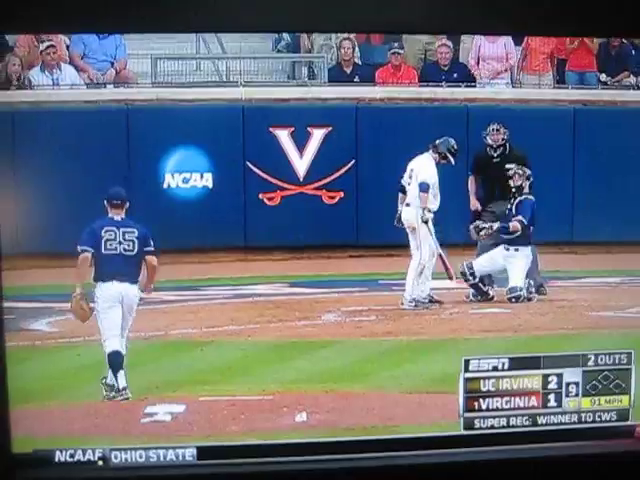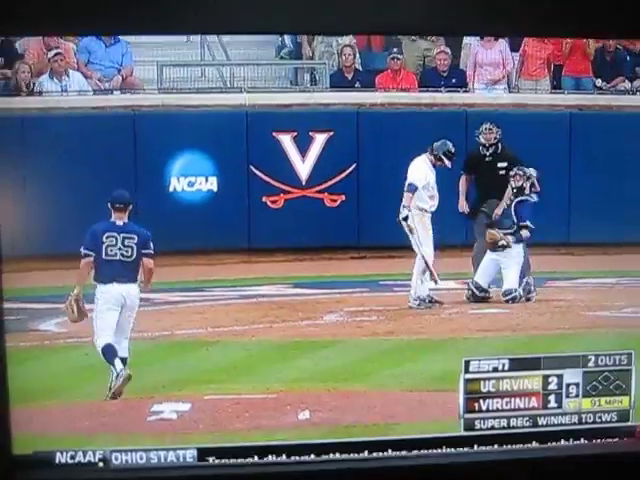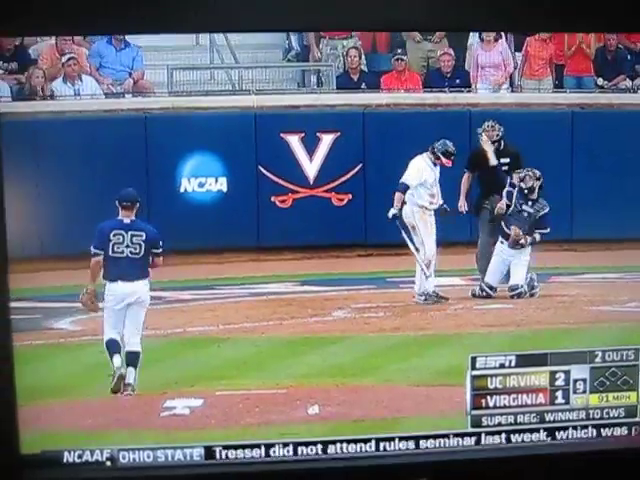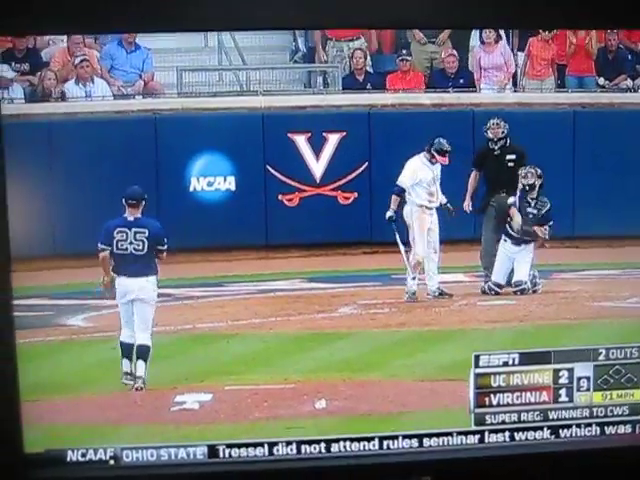
dt=0.2s
person 1, frame 1
left shoulder: (95, 228)
right shoulder: (140, 230)
left elbow: (84, 258)
right elbow: (152, 262)
left wrist: (79, 287)
right wrist: (149, 283)
left hip: (107, 288)
right hip: (130, 289)
left knee: (111, 339)
right knee: (120, 337)
left ankle: (120, 386)
right ankle: (113, 381)
person 1, frame 2
left shoulder: (96, 230)
right shoulder: (141, 233)
left elbow: (86, 262)
right elbow: (149, 265)
left wrist: (78, 288)
right wrist: (146, 283)
left hip: (107, 290)
right hip: (131, 290)
left knee: (104, 338)
right knee: (122, 339)
left ankle: (120, 370)
right ankle: (117, 382)
person 1, frame 3
left shoulder: (104, 228)
right shoulder: (149, 231)
left elbow: (97, 261)
right elbow: (158, 262)
left wrist: (91, 284)
left hip: (115, 288)
right hip: (140, 288)
left knee: (111, 332)
right knee: (133, 336)
left ankle: (117, 365)
right ankle: (129, 382)
person 1, frame 4
left shoulder: (111, 226)
right shoulder: (154, 227)
left elbow: (103, 256)
right elbow: (162, 256)
left wrist: (107, 275)
left hip: (122, 282)
right hip: (146, 283)
left knee: (128, 329)
right knee: (143, 332)
left ankle: (127, 372)
right ankle: (140, 376)
person 2, frame 1
left shoulder: (417, 161)
right shoulder: (428, 164)
left elbow: (402, 188)
right elbow: (424, 188)
left wrist: (400, 211)
right wrist: (425, 210)
left hip: (411, 211)
right hip: (417, 214)
left knee: (430, 253)
right knee: (421, 256)
person 2, frame 2
left shoulder: (426, 165)
right shoulder: (421, 165)
right elbow: (410, 188)
right wrist: (405, 210)
left hip: (421, 215)
right hip: (416, 215)
left knee: (427, 254)
right knee: (425, 255)
left ankle: (423, 294)
person 2, frame 3
left shoulder: (433, 165)
right shoulder: (419, 164)
right elbow: (403, 186)
left wrist: (441, 203)
right wrist: (395, 208)
left hip: (427, 212)
right hip: (416, 211)
left knee: (430, 251)
right knee: (427, 251)
left ankle: (429, 290)
right ankle: (420, 292)
person 2, frame 4
left shoulder: (436, 164)
right shoulder: (415, 164)
right elbow: (400, 188)
left wrist: (445, 203)
right wrist: (392, 210)
left hip: (431, 211)
right hip: (416, 211)
left knee: (433, 250)
right knee: (419, 251)
left ankle: (433, 288)
right ankle: (411, 290)
person 3, frame 1
left shoulder: (517, 157)
right shoulder: (481, 158)
right elbow: (473, 178)
right wrist: (473, 198)
right hip: (489, 206)
right knee: (484, 245)
left ankle: (536, 282)
right ankle: (483, 286)
person 3, frame 2
left shoulder: (509, 157)
right shoulder: (474, 157)
right elbow: (465, 177)
left wrist: (503, 205)
right wrist: (462, 199)
left hip: (505, 203)
right hip: (483, 206)
right knee: (481, 245)
left ankle: (525, 280)
person 3, frame 3
left shoulder: (512, 154)
right shoulder: (477, 154)
right elbow: (468, 176)
right wrist: (462, 198)
right hip: (486, 202)
right knee: (485, 243)
person 3, frame 4
left shoulder: (517, 151)
right shoulder: (483, 153)
right elbow: (475, 174)
right wrist: (468, 197)
left hip: (512, 197)
right hip: (492, 199)
right knee: (489, 238)
right ankle: (489, 276)
person 4, frame 1
left shoulder: (527, 200)
right shoulder: (514, 198)
left elbow: (518, 225)
left wrist: (496, 226)
left hip: (520, 254)
right hip: (503, 250)
left knee: (514, 296)
right knee: (466, 270)
left ankle: (527, 288)
right ankle: (486, 294)
person 4, frame 2
left shoulder: (527, 201)
right shoulder: (515, 196)
left elbow: (526, 231)
left wrist: (511, 239)
left hip: (513, 250)
right hip: (496, 249)
left knee: (510, 296)
left ankle: (526, 286)
right ankle: (483, 293)
person 4, frame 3
left shoulder: (542, 207)
right shoulder: (516, 193)
left elbow: (540, 234)
left wrist: (529, 240)
left hip: (521, 250)
right hip: (503, 246)
left knee: (515, 292)
left ankle: (530, 282)
person 4, frame 4
left shoulder: (544, 203)
right shoulder: (518, 195)
left elbow: (546, 226)
right elbow: (512, 206)
left wrist: (544, 233)
right wrist: (516, 215)
left hip: (526, 247)
right hip: (507, 244)
left knee: (520, 288)
right knee: (493, 289)
left ankle: (533, 279)
